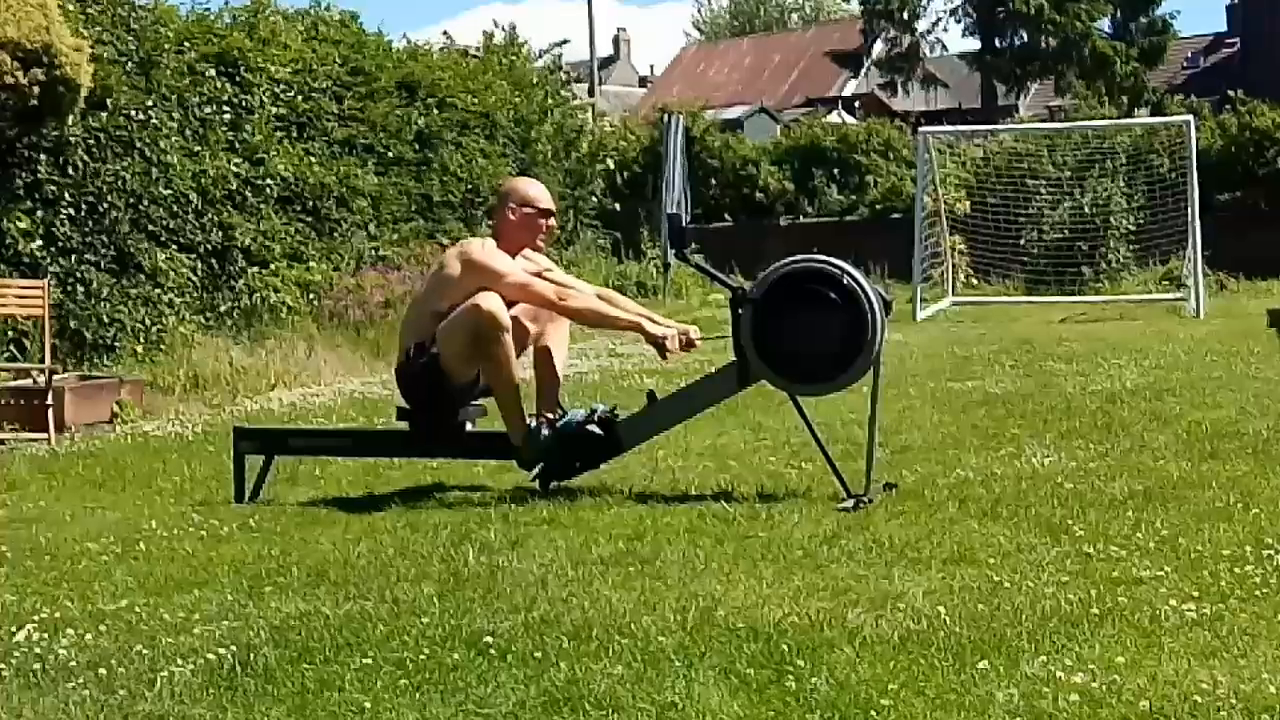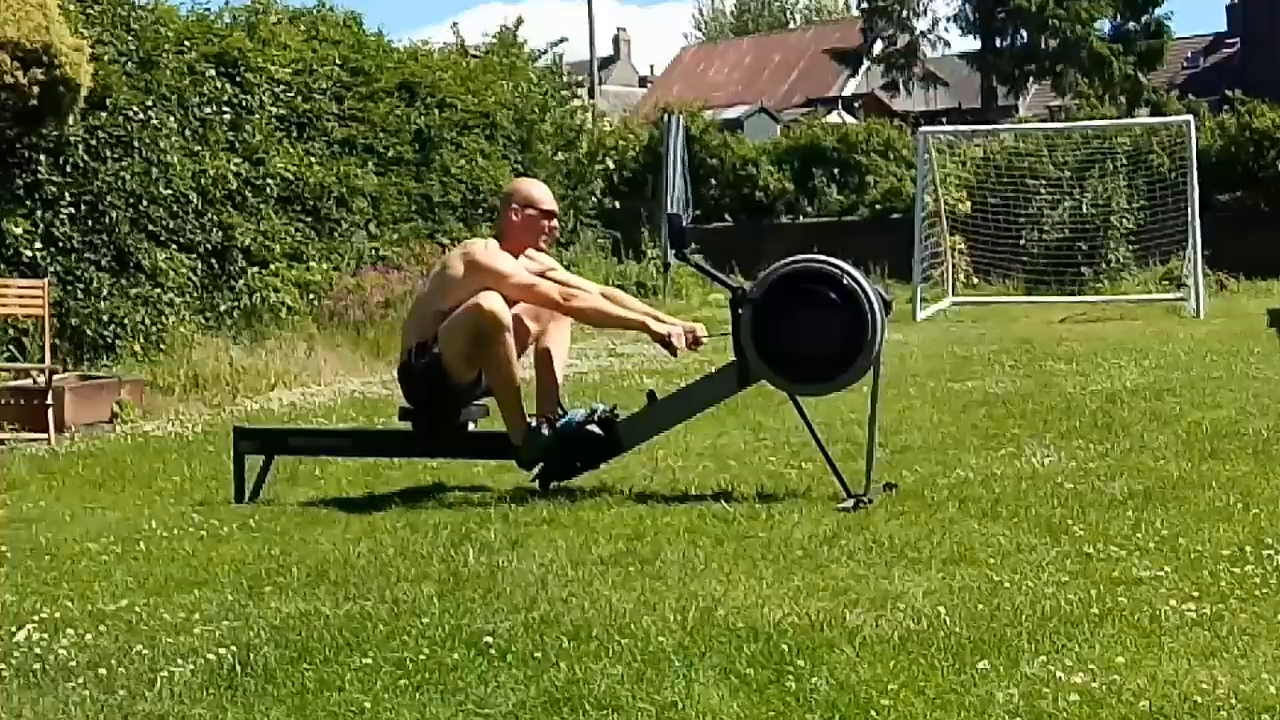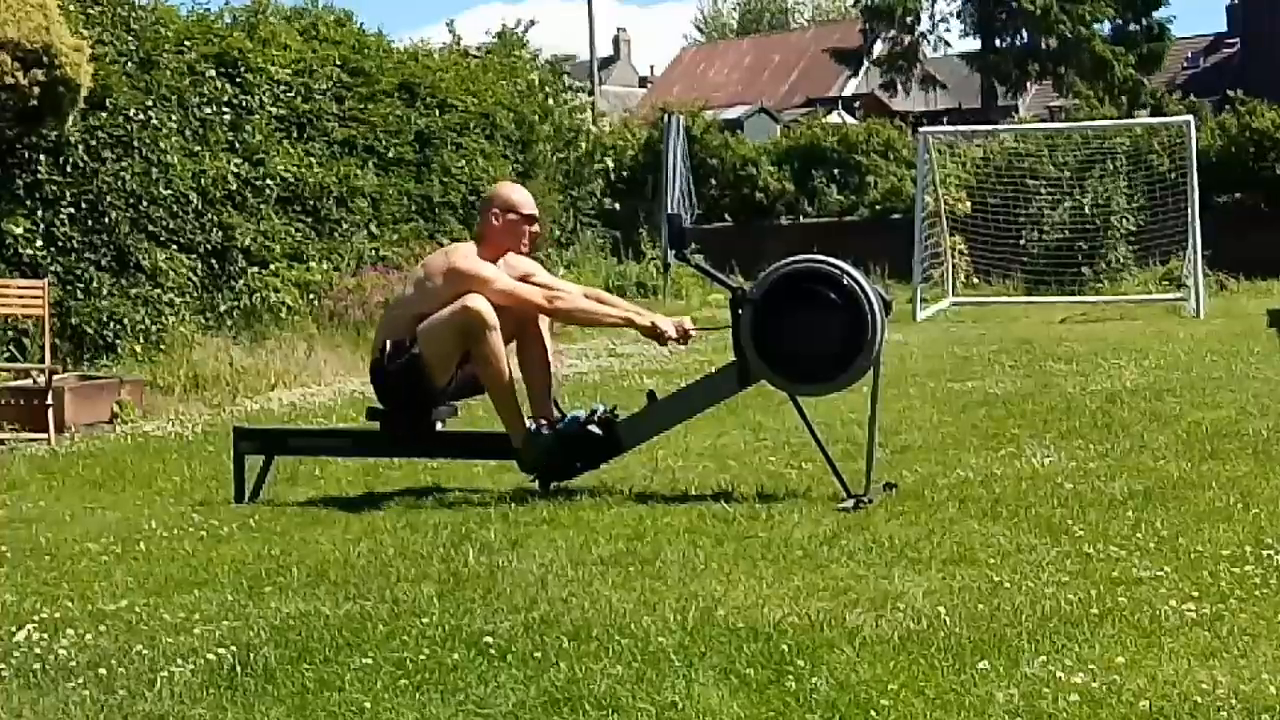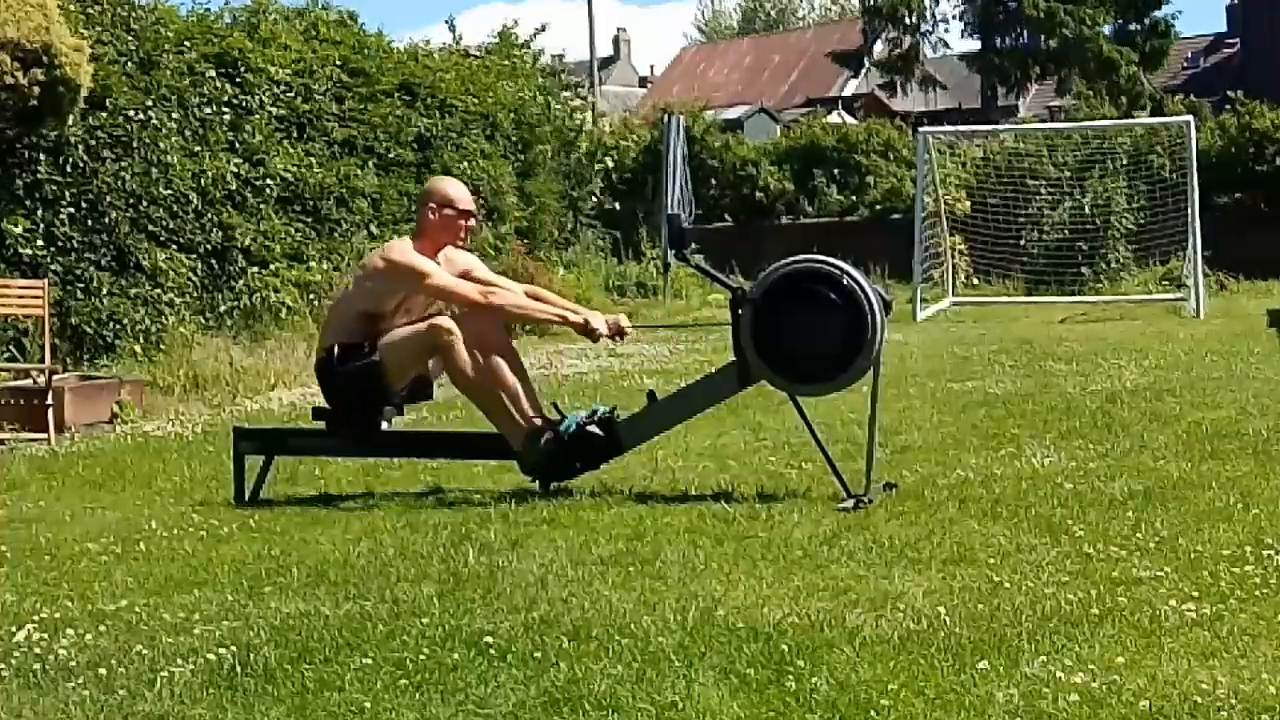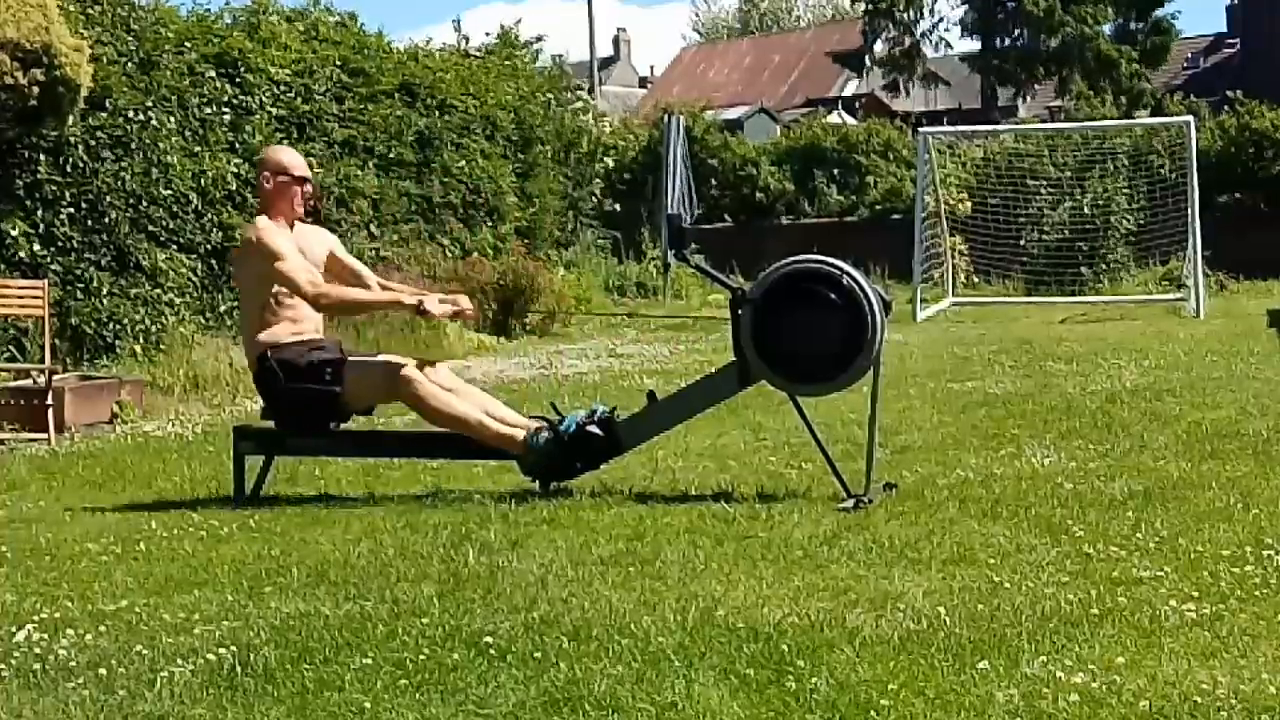
dt=0.5s
person 1, frame 1
left shoulder: (528, 261)
right shoulder: (478, 256)
left elbow: (596, 295)
right elbow: (563, 299)
left wrist: (666, 324)
right wrist: (642, 327)
left hip: (461, 375)
right hip: (423, 377)
left knee: (550, 311)
right knee: (488, 306)
left ankle: (546, 422)
right ankle: (524, 441)
person 1, frame 2
left shoulder: (530, 260)
right shoulder: (481, 257)
left elbow: (600, 293)
right elbow: (568, 299)
left wrist: (673, 323)
right wrist: (648, 326)
left hip: (466, 375)
right hip: (426, 378)
left knee: (552, 311)
right knee: (489, 305)
left ankle: (546, 423)
right ankle: (524, 439)
person 1, frame 3
left shoulder: (512, 265)
right shoulder: (463, 265)
left elbow: (584, 294)
right elbow: (553, 304)
left wrist: (654, 317)
right wrist: (636, 322)
left hip: (440, 373)
right hip: (399, 377)
left knee: (531, 313)
right knee: (475, 309)
left ankle: (543, 424)
right ankle: (523, 441)
person 1, frame 4
left shoulder: (454, 259)
right shoulder: (401, 259)
left elbow: (523, 292)
right elbow: (486, 299)
left wrist: (591, 315)
right wrist: (571, 319)
left hip: (388, 366)
right hip: (344, 374)
left knee: (484, 329)
right knee: (442, 329)
left ankle: (539, 426)
right ankle: (527, 443)
person 1, frame 5
left shoulder: (315, 236)
right shoulder: (261, 236)
left elbow: (374, 285)
right elbow: (320, 297)
left wrist: (431, 297)
right wrist: (409, 302)
left hip: (322, 359)
right hip: (284, 374)
left knee: (432, 372)
right knee: (405, 378)
left ankle: (539, 431)
right ankle: (527, 445)
